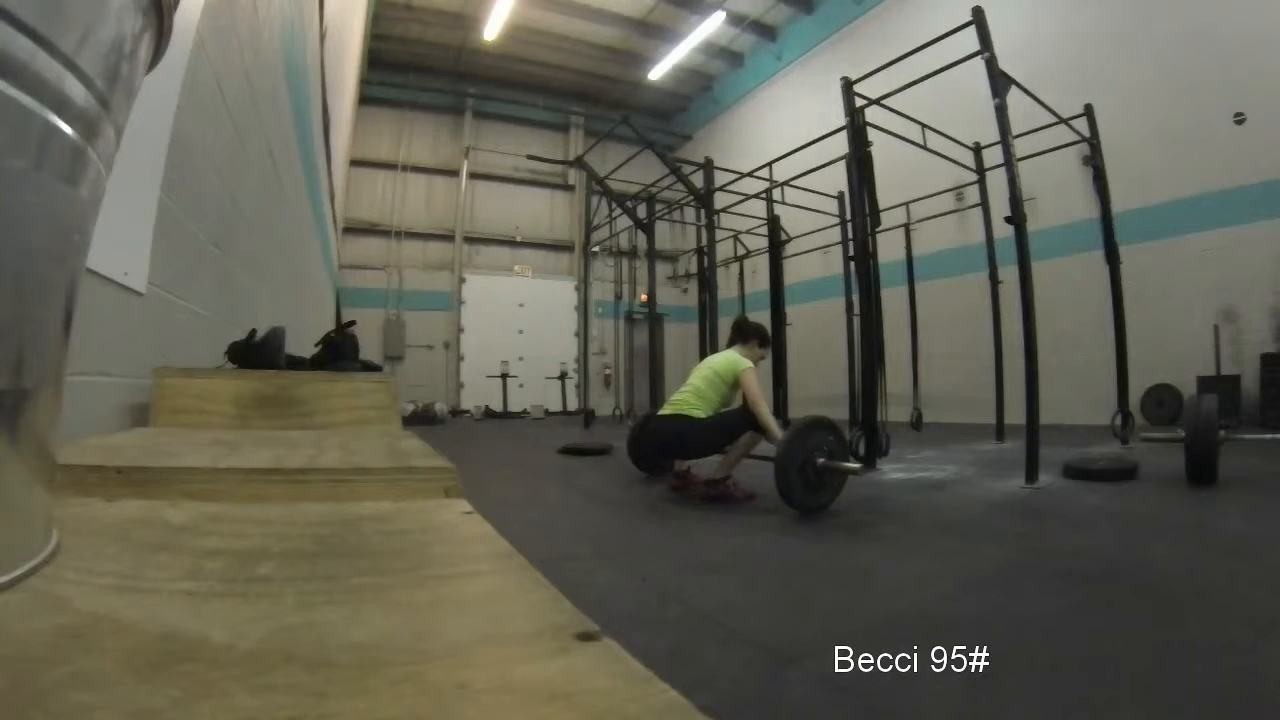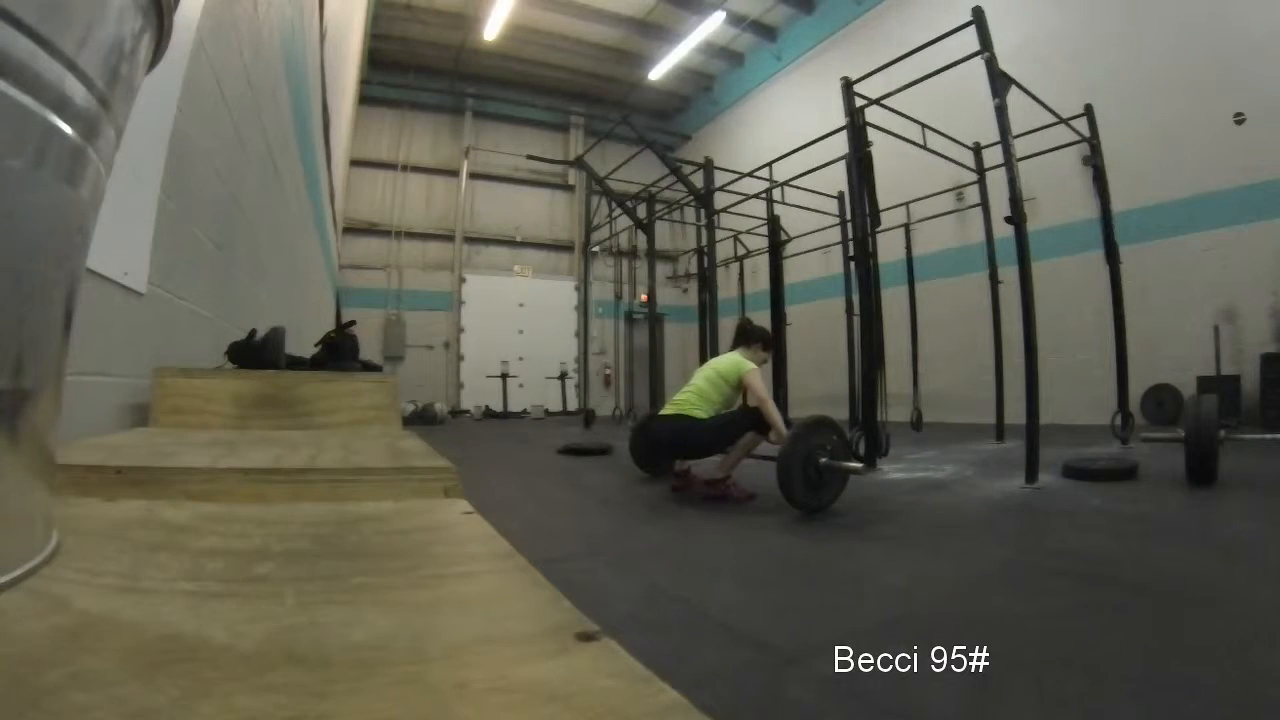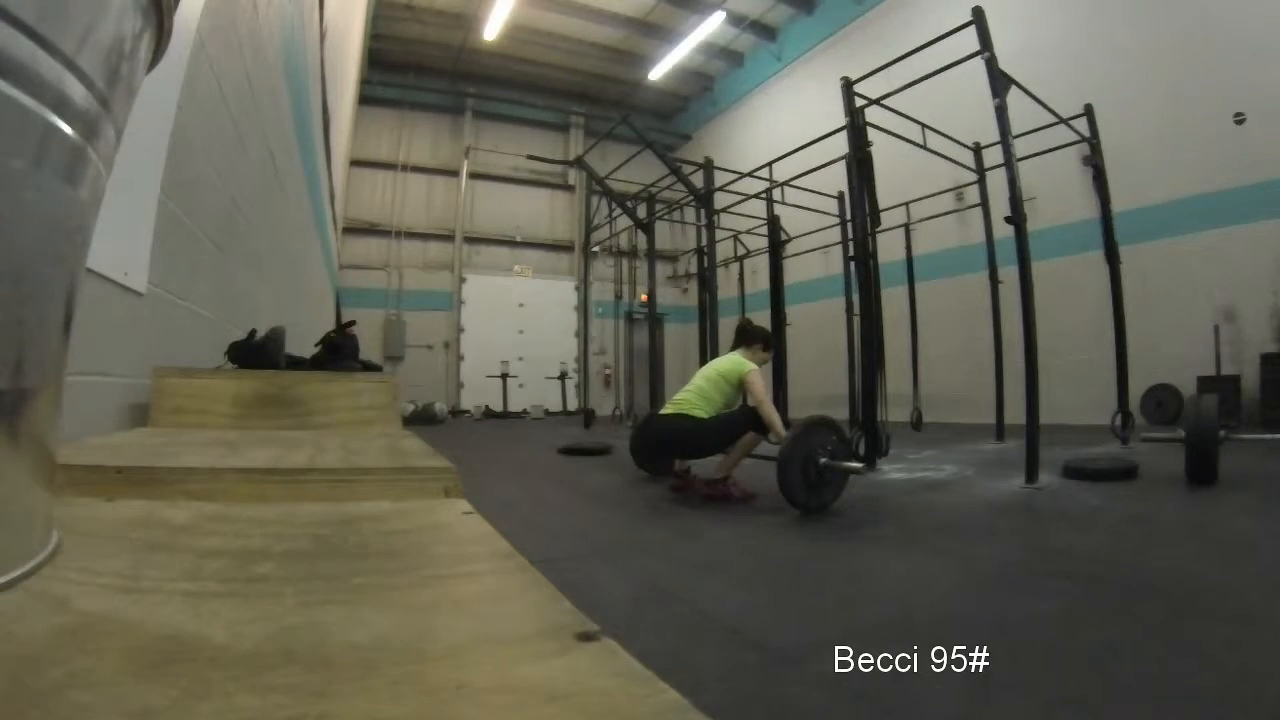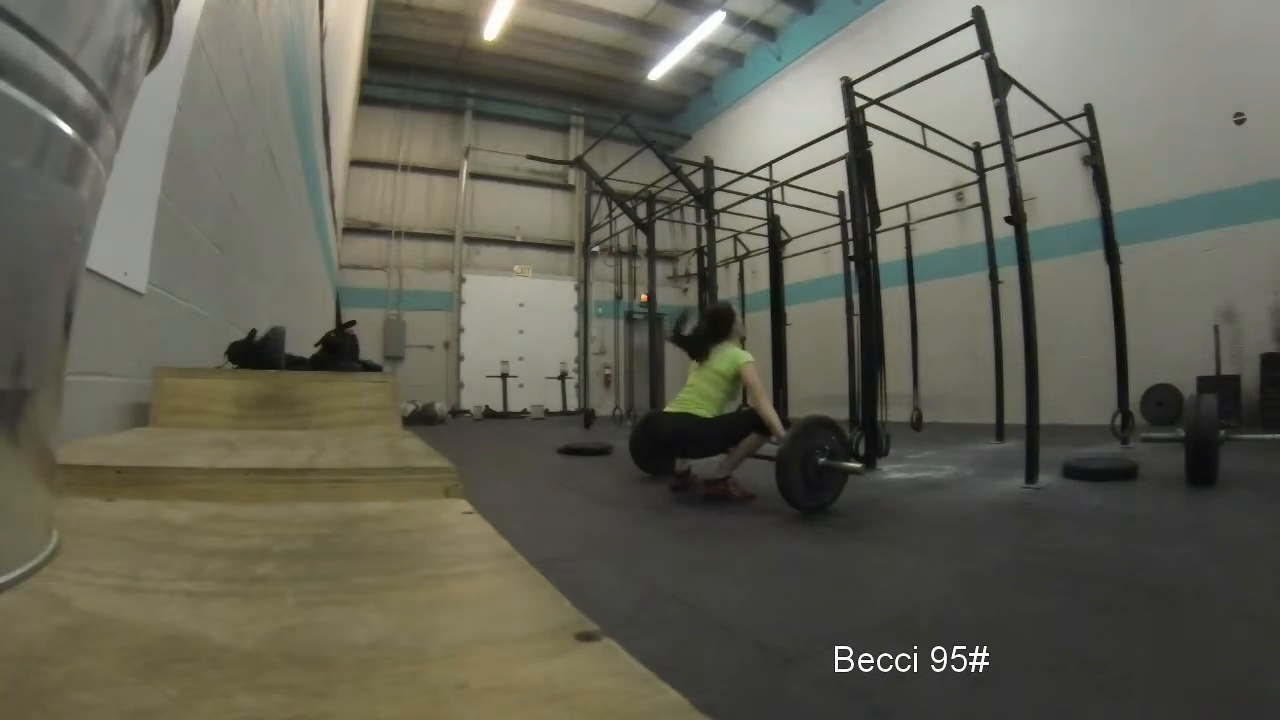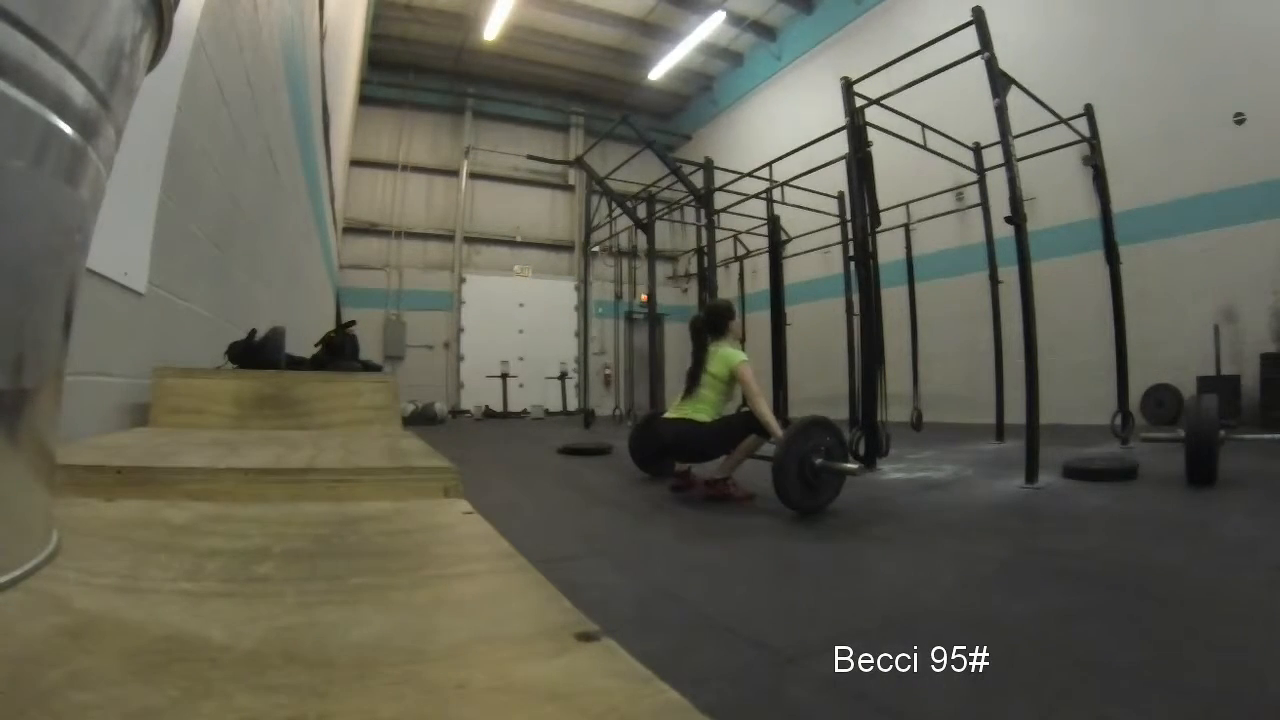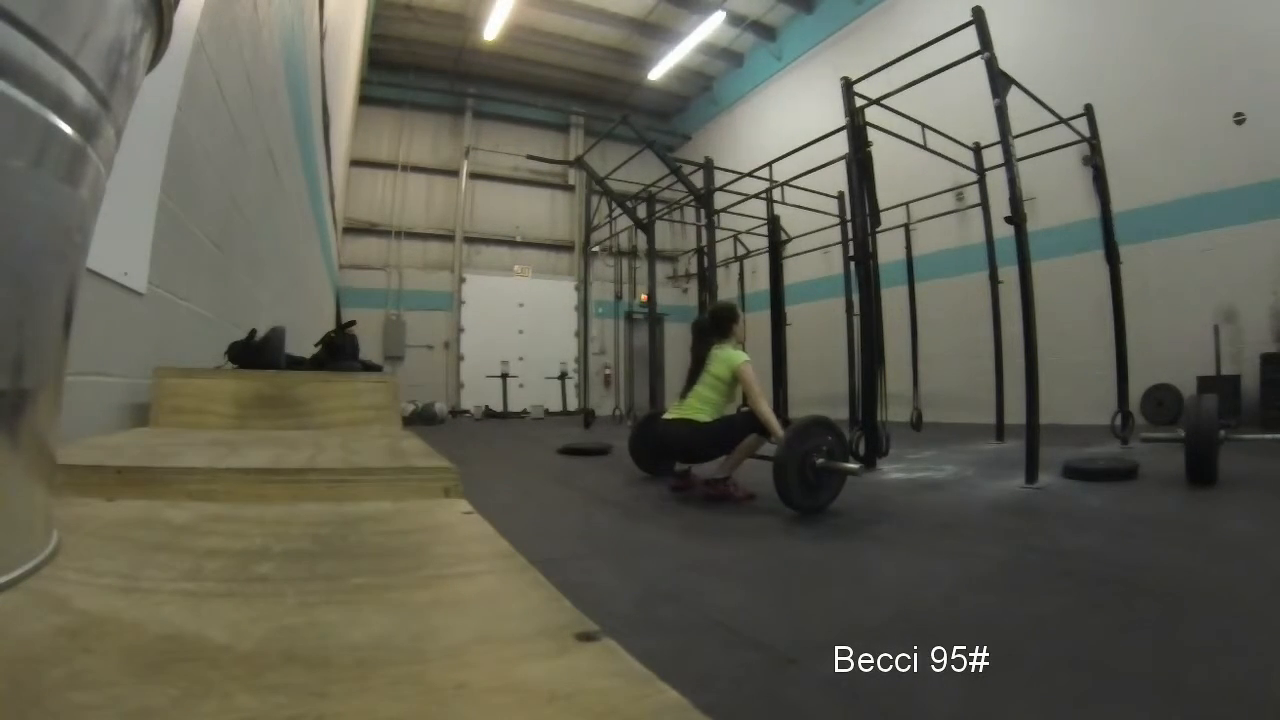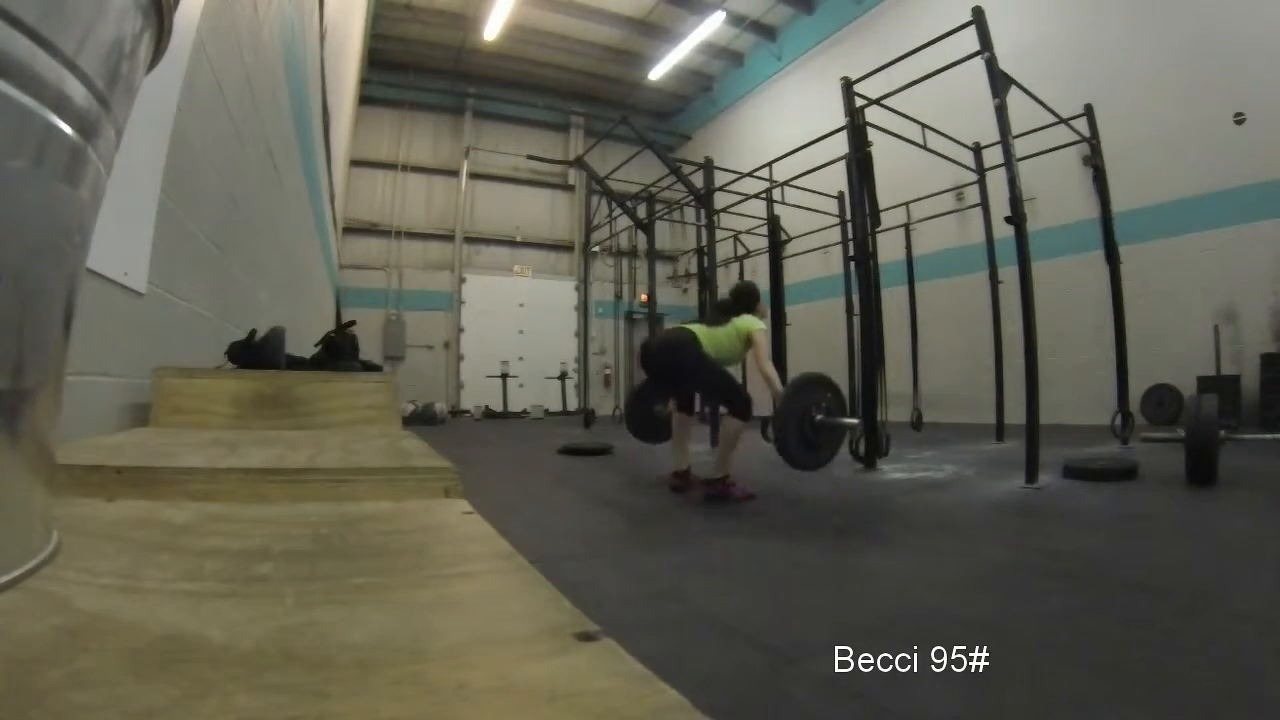
dt=0.5s
person 1, frame 1
left shoulder: (715, 358)
right shoulder: (741, 363)
right elbow: (758, 404)
left hip: (658, 432)
right hip: (682, 433)
right knee: (756, 418)
left ankle: (681, 473)
right ankle: (717, 481)
person 1, frame 2
left shoulder: (718, 360)
right shoulder: (745, 365)
right elbow: (765, 401)
left hip: (661, 430)
right hip: (684, 433)
right knee: (760, 418)
left ankle: (681, 473)
right ankle: (717, 481)
person 1, frame 3
left shoulder: (719, 362)
right shoulder: (746, 366)
right elbow: (764, 404)
left hip: (659, 430)
right hip: (682, 432)
right knee: (759, 419)
left ankle: (681, 474)
right ankle: (717, 481)
person 1, frame 4
left shoulder: (704, 354)
right shoulder: (739, 357)
right elbow: (762, 402)
left hip: (664, 428)
right hip: (689, 433)
right knee: (762, 421)
left ankle: (682, 473)
right ankle: (718, 480)
person 1, frame 5
left shoulder: (703, 353)
right shoulder: (733, 356)
right elbow: (757, 402)
left hip: (668, 432)
right hip: (691, 437)
right knee: (761, 423)
left ankle: (682, 473)
right ankle: (718, 481)
person 1, frame 6
left shoulder: (705, 354)
right shoulder: (736, 358)
right elbow: (759, 403)
left hip: (668, 434)
right hip: (691, 438)
right knee: (760, 422)
left ankle: (683, 474)
right ankle: (718, 481)
person 1, frame 7
left shoulder: (727, 320)
right shoulder: (754, 323)
right elbow: (764, 365)
left hip: (653, 348)
right hip: (681, 350)
left knee: (685, 400)
right knee: (740, 403)
left ankle: (680, 474)
right ankle: (718, 482)
